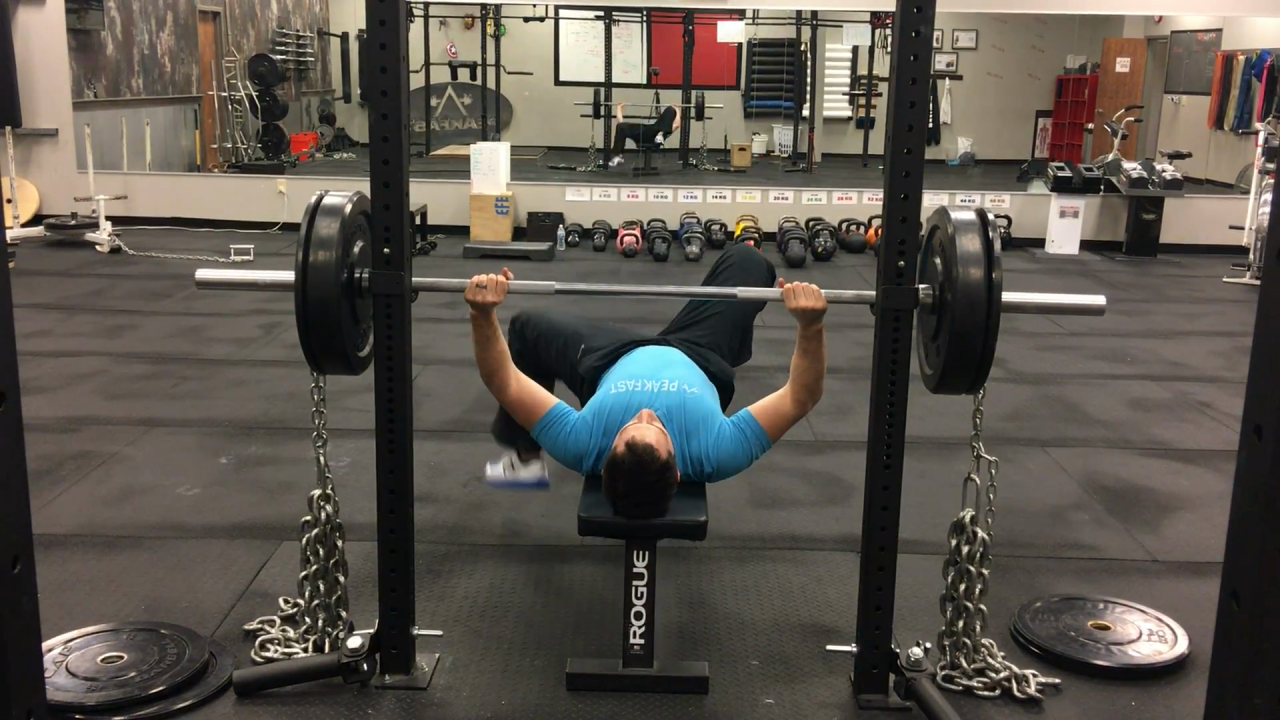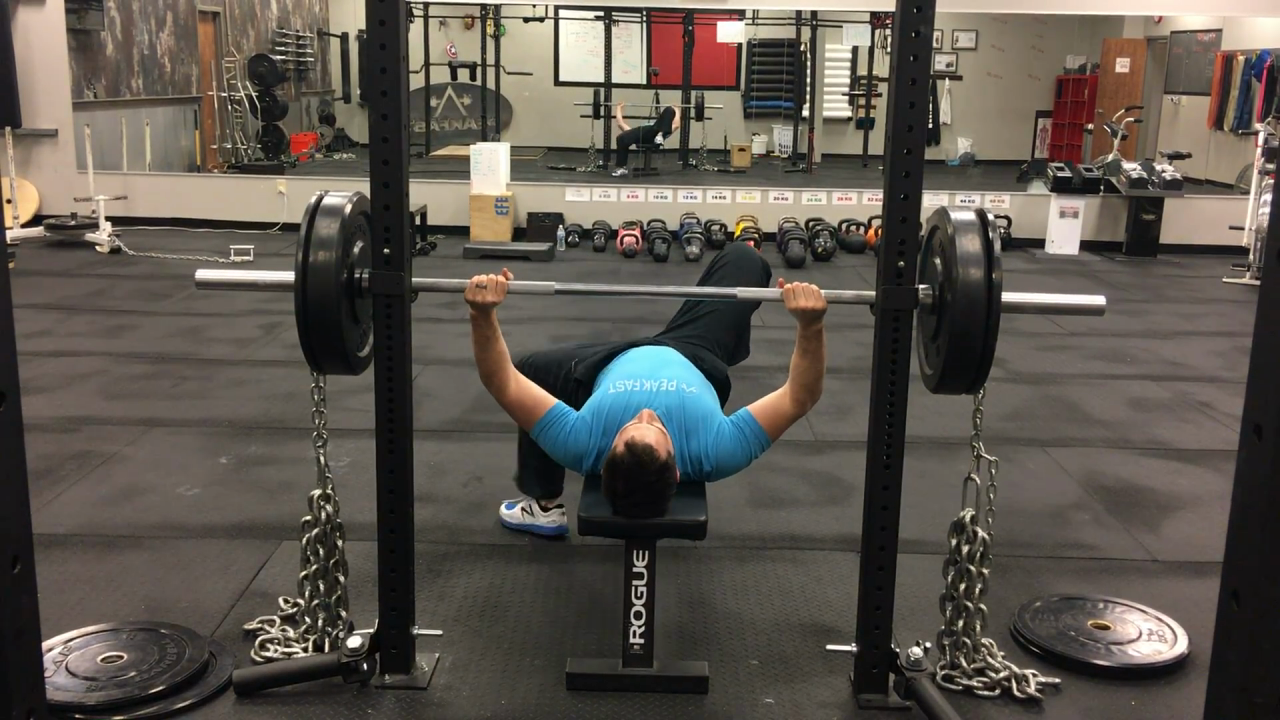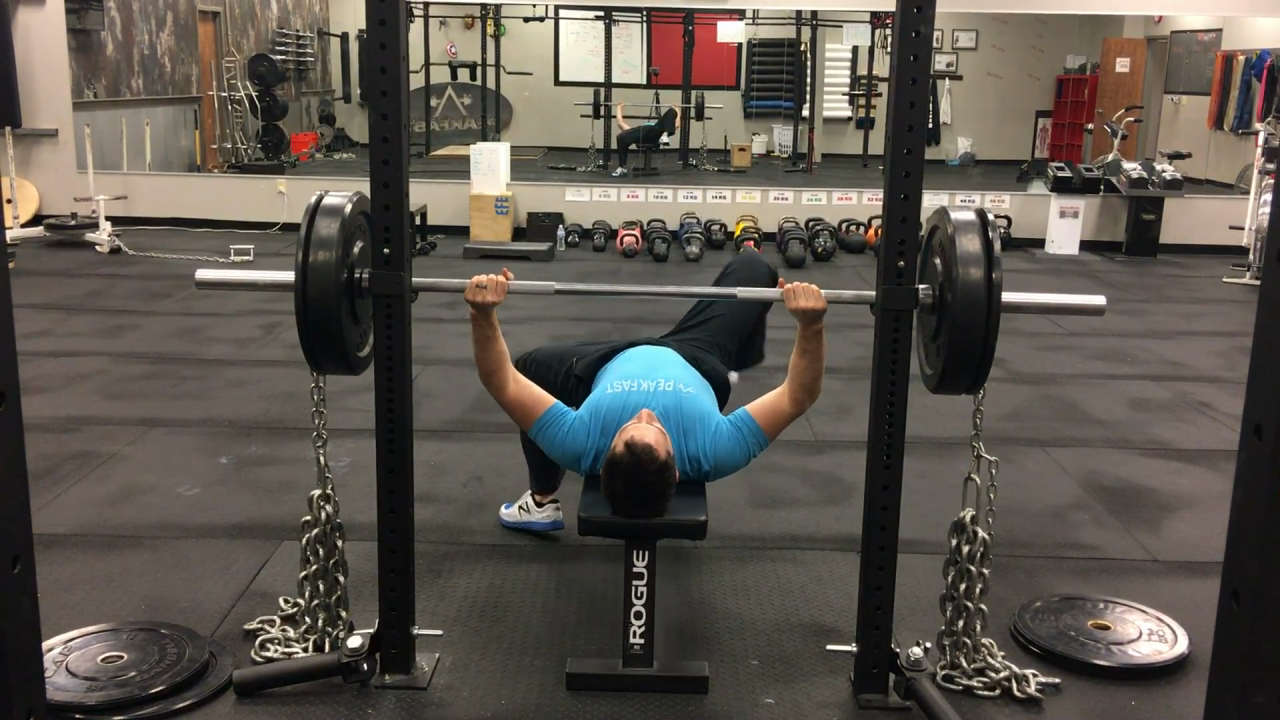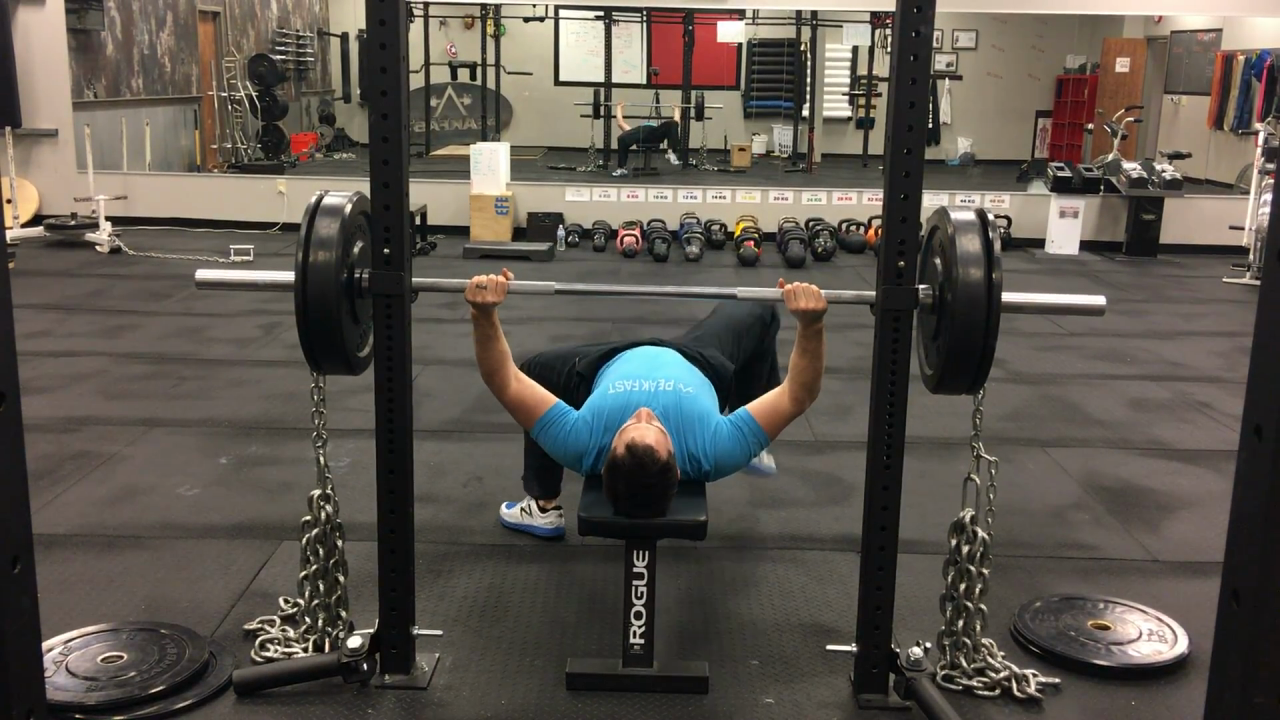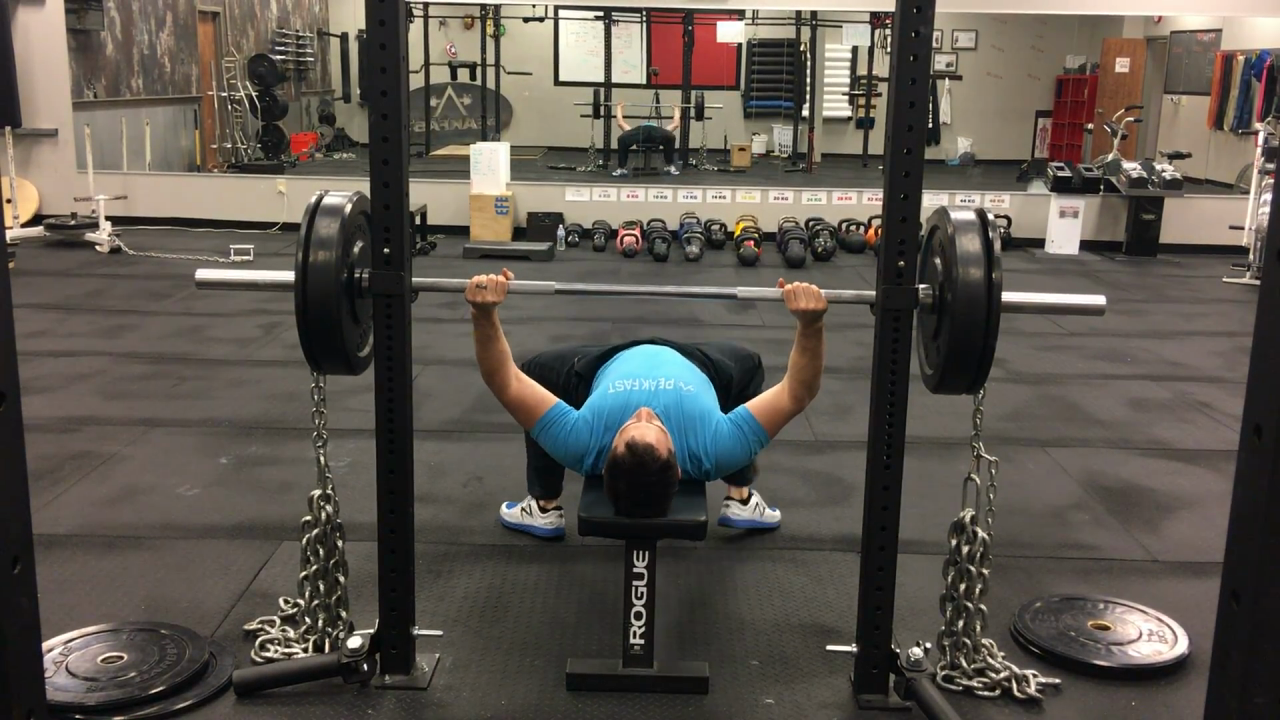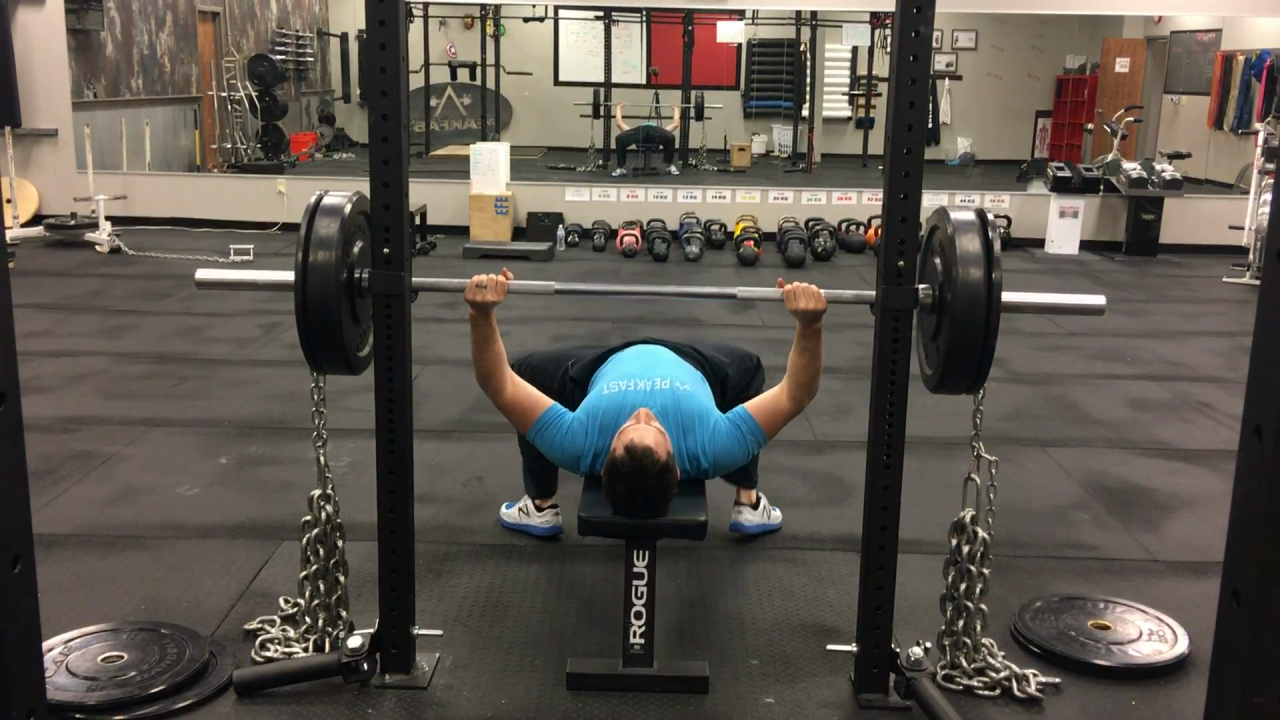
dt=0.2s
person 1, frame 1
left shoulder: (583, 447)
right shoulder: (713, 455)
left elbow: (505, 384)
right elbow: (800, 397)
left wrist: (483, 314)
right wrist: (810, 326)
left knee: (528, 327)
right knee: (747, 261)
person 1, frame 2
left shoulder: (581, 446)
right shoulder: (712, 453)
left elbow: (504, 385)
right elbow: (799, 398)
left wrist: (482, 314)
right wrist: (810, 325)
left knee: (532, 368)
right knee: (743, 259)
person 1, frame 3
left shoulder: (580, 447)
right shoulder: (709, 453)
left elbow: (502, 383)
right elbow: (799, 397)
left wrist: (483, 314)
right wrist: (810, 325)
left knee: (532, 366)
right knee: (753, 269)
right ankle: (731, 367)
person 1, frame 4
left shoulder: (582, 446)
right shoulder: (710, 452)
left elbow: (506, 383)
right elbow: (798, 396)
left wrist: (484, 315)
right wrist: (810, 325)
left knee: (536, 370)
right knee: (757, 311)
left ankle: (544, 507)
right ankle: (755, 454)
person 1, frame 5
left shoulder: (583, 446)
right shoulder: (711, 450)
left elbow: (504, 382)
right elbow: (797, 394)
left wrist: (484, 315)
right wrist: (810, 324)
left knee: (536, 369)
right knee: (746, 363)
left ankle: (545, 508)
right ankle: (740, 498)
person 1, frame 6
left shoulder: (579, 447)
right shoulder: (709, 451)
left elbow: (499, 386)
right elbow: (796, 395)
left wrist: (482, 315)
right wrist: (809, 324)
left knee: (528, 370)
right knee: (746, 366)
left ankle: (540, 506)
right ankle: (748, 503)
